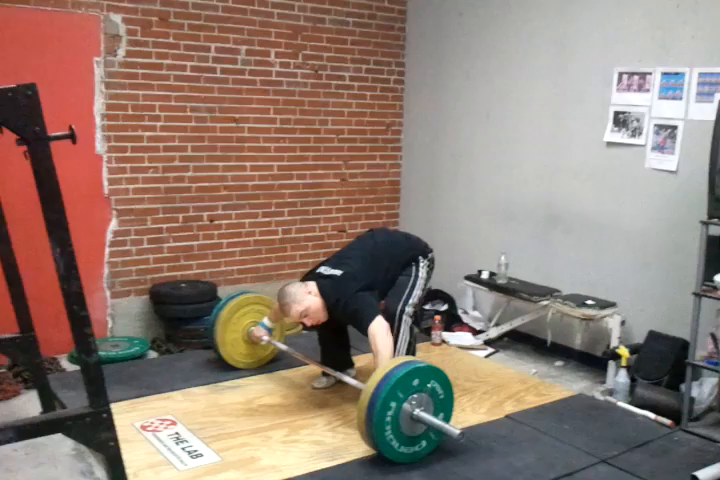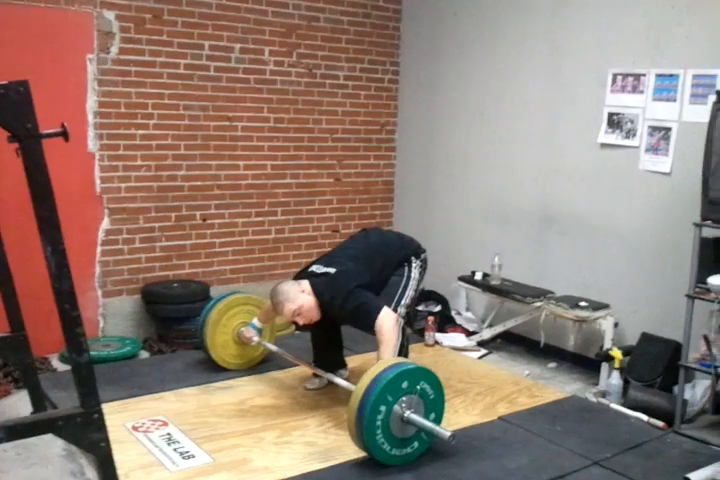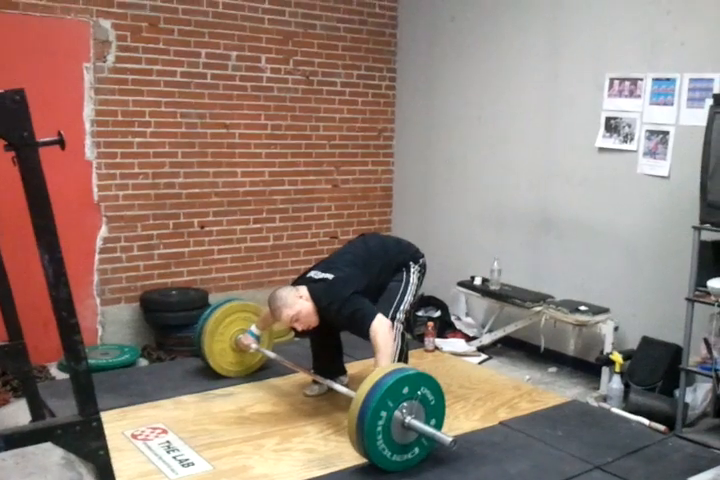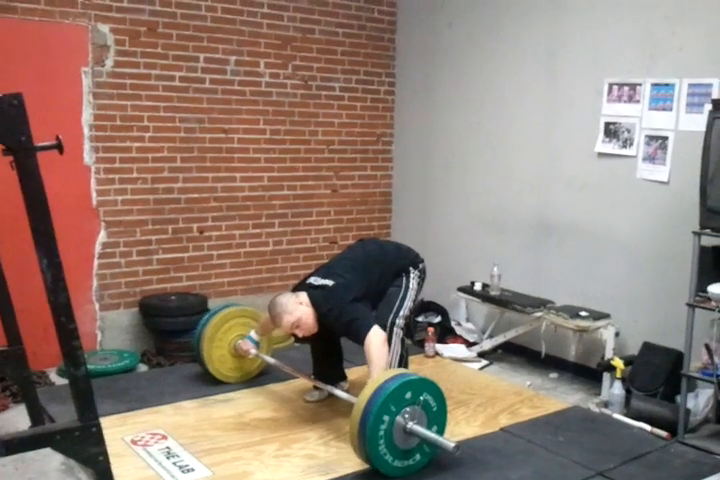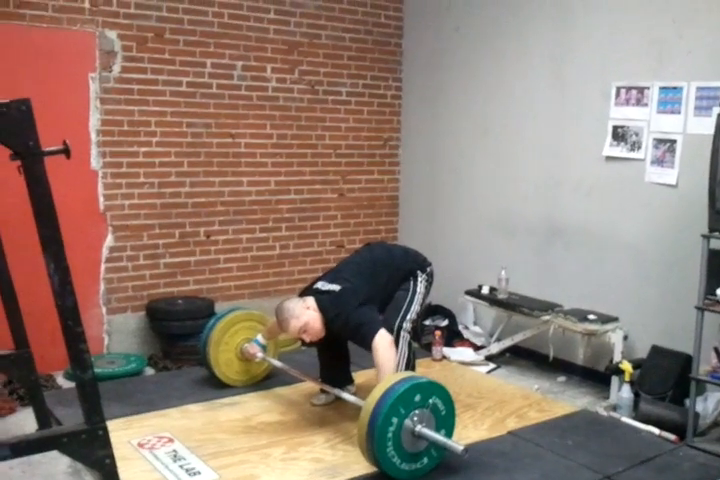
dt=0.2s
person 1, frame 1
left shoulder: (342, 294)
right shoulder: (308, 285)
left elbow: (380, 329)
right elbow: (286, 302)
right wrist: (266, 325)
left hip: (413, 258)
right hip: (377, 248)
left knee: (398, 315)
right knee: (329, 315)
right ankle: (339, 368)
person 1, frame 2
left shoulder: (337, 293)
right shoulder: (299, 284)
left elbow: (388, 319)
right elbow: (277, 303)
right wrist: (255, 325)
left hip: (407, 258)
right hip: (371, 253)
left knee: (392, 312)
right knee: (323, 314)
right ankle: (332, 368)
person 1, frame 3
left shoulder: (334, 299)
right shoulder: (298, 290)
left elbow: (383, 327)
right elbow: (275, 309)
right wrist: (253, 333)
left hip: (405, 263)
right hip: (369, 256)
left knee: (392, 320)
right knee: (322, 320)
right ankle: (331, 375)
person 1, frame 4
left shoulder: (334, 306)
right shoulder: (297, 298)
left elbow: (377, 338)
right elbow: (275, 315)
right wrist: (252, 338)
left hip: (405, 268)
right hip: (368, 260)
left knee: (388, 326)
right knee: (323, 325)
right ankle: (332, 381)
person 1, frame 5
left shoulder: (342, 310)
right shoulder: (304, 302)
left elbow: (384, 341)
right elbow: (282, 320)
right wrist: (259, 342)
left hip: (412, 272)
right hip: (376, 264)
left knee: (396, 329)
right knee: (329, 329)
right ankle: (339, 384)
